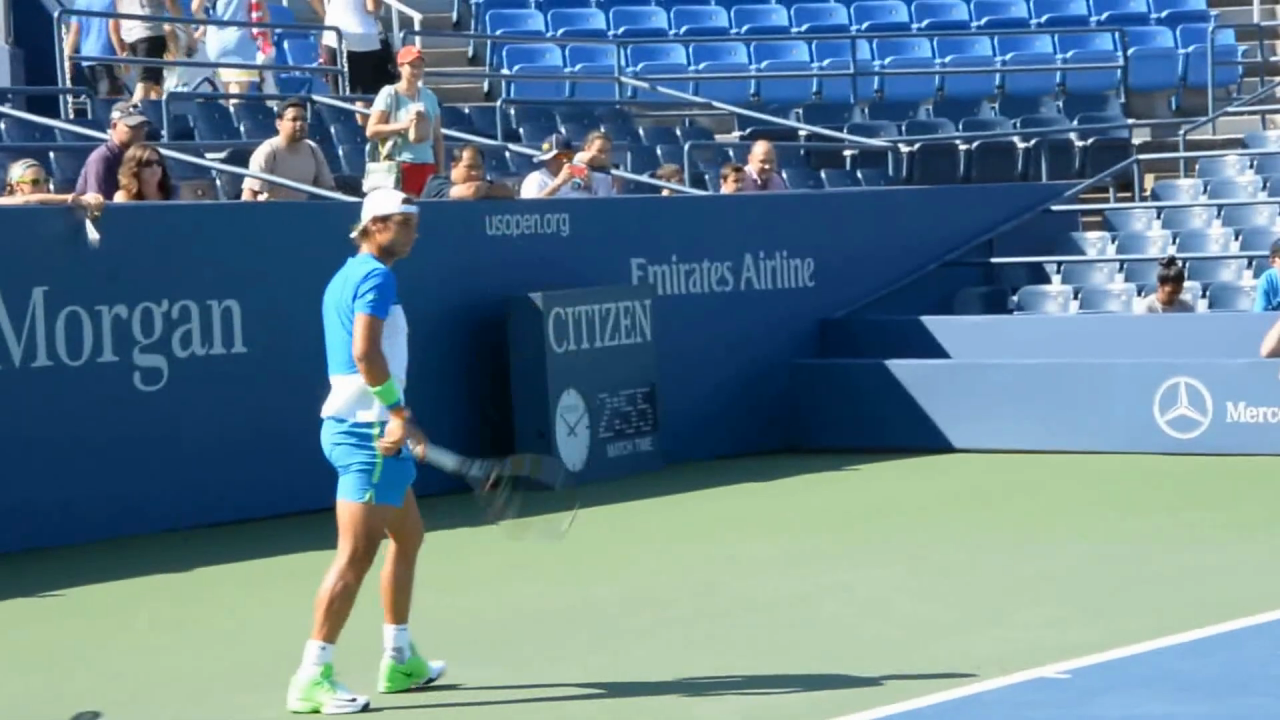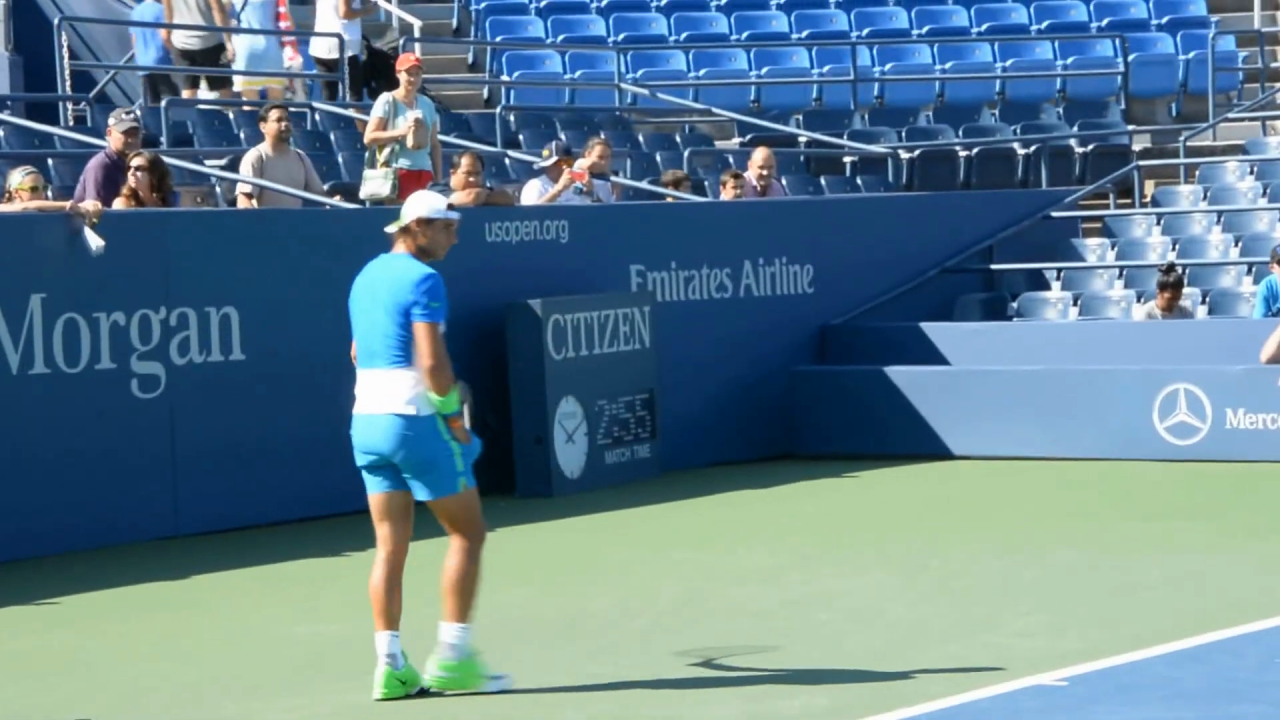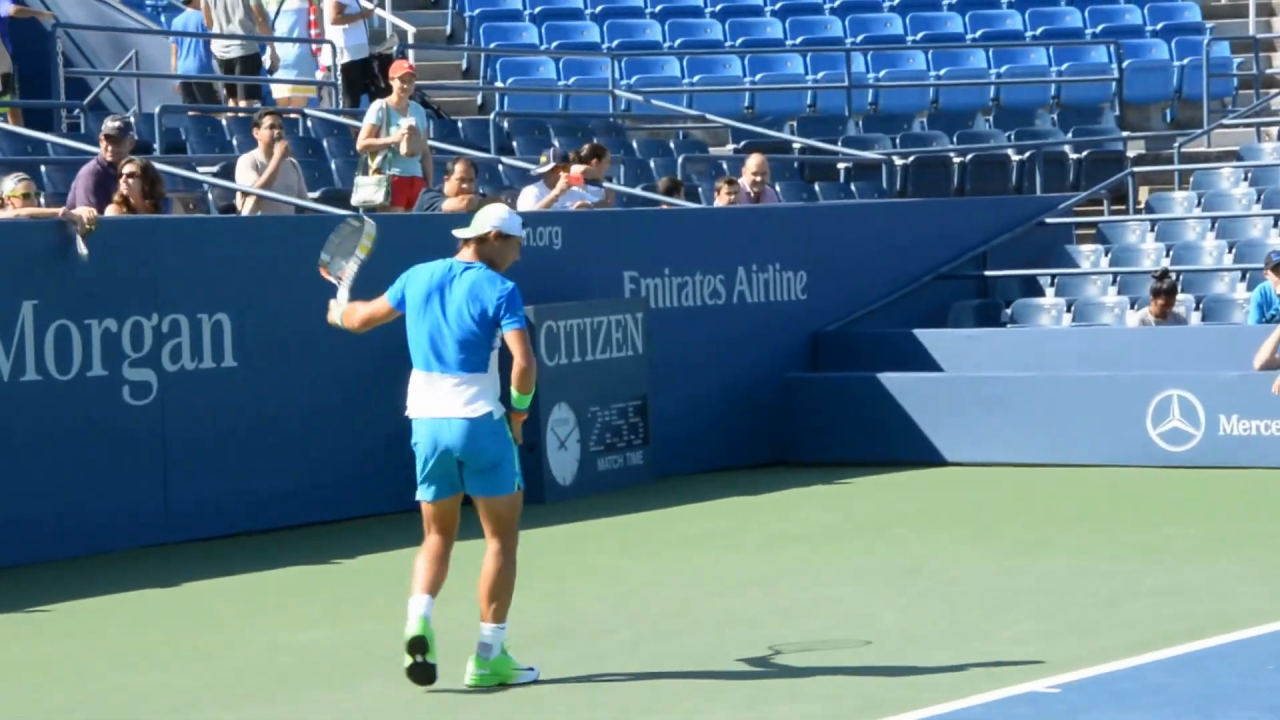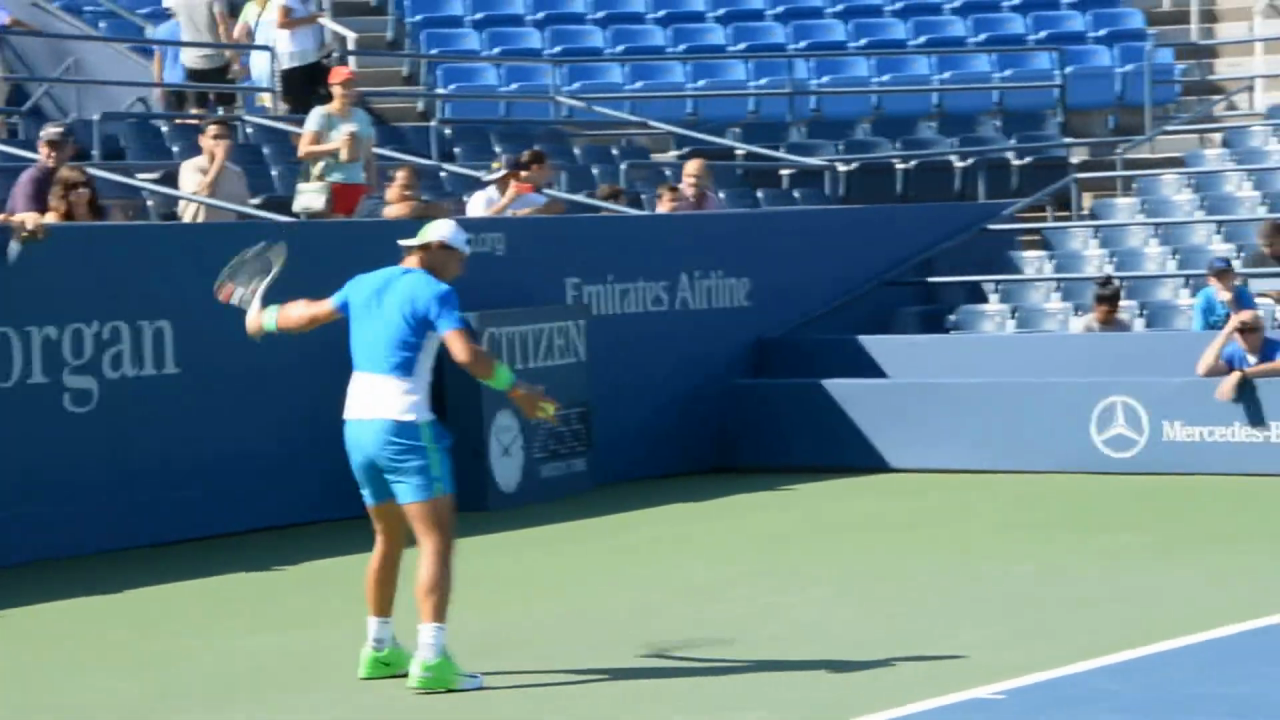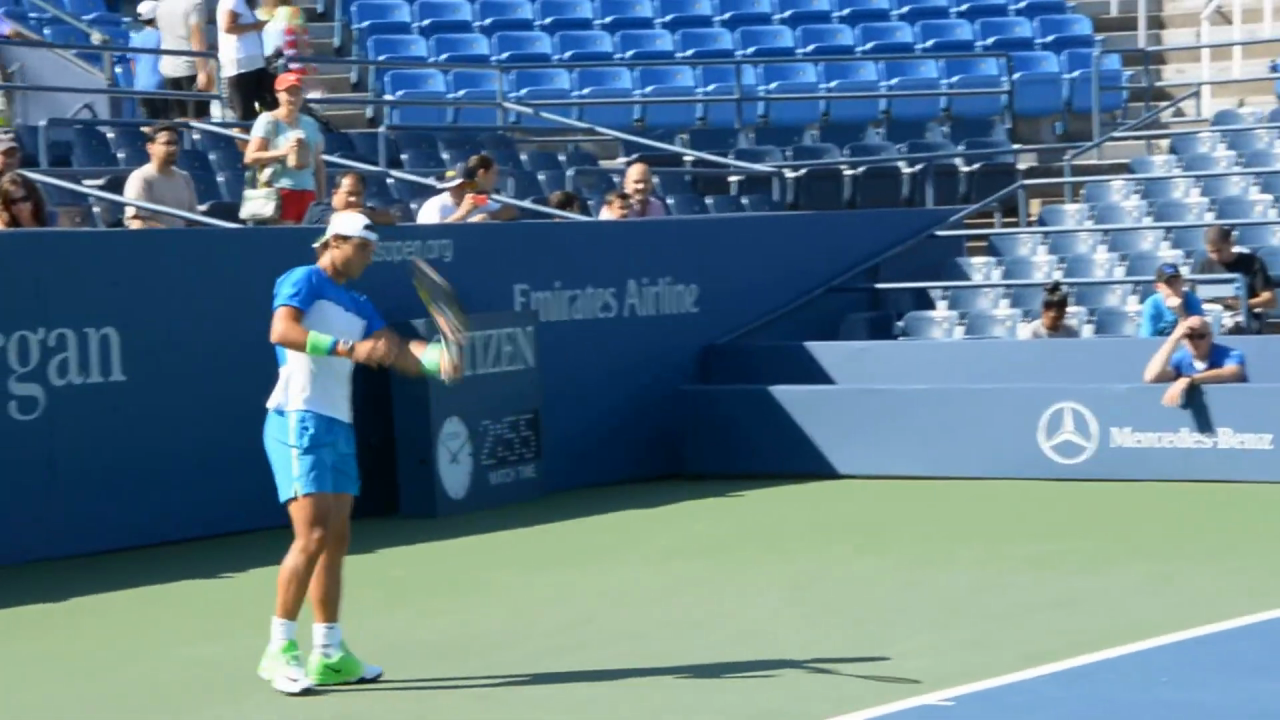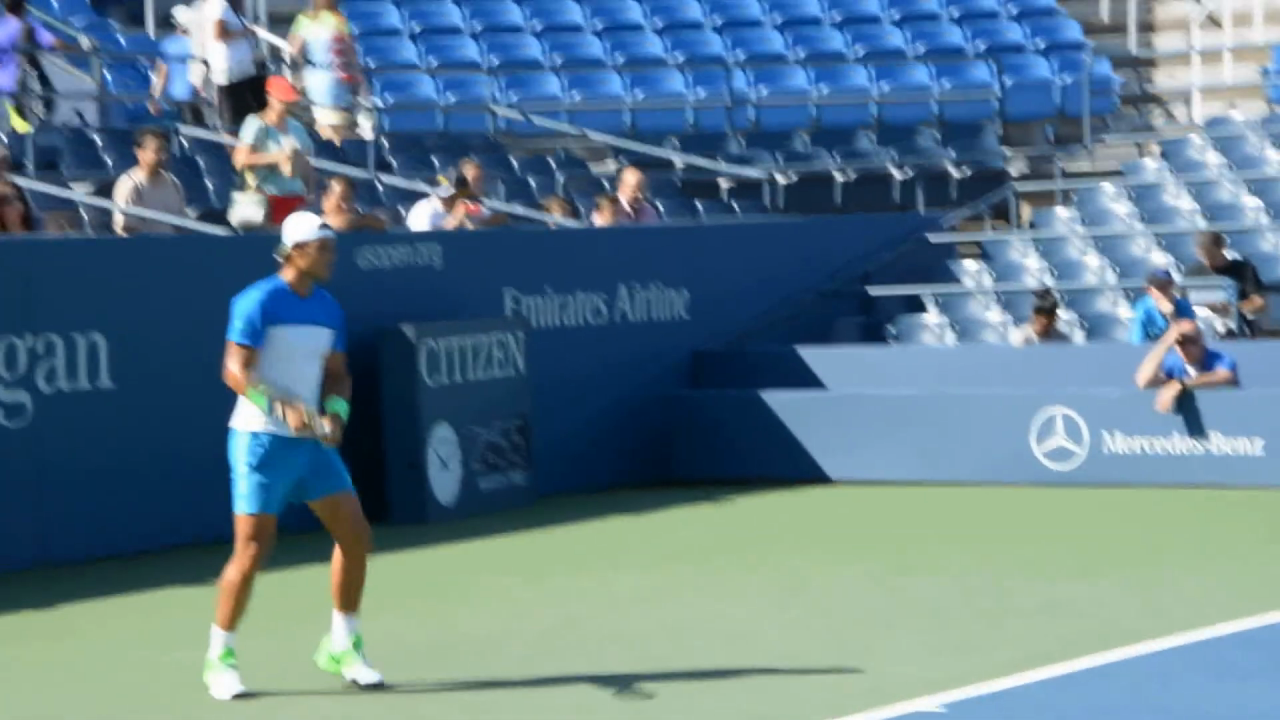
dt=0.5s
person 1, frame 1
left shoulder: (349, 276)
right shoulder: (376, 275)
right elbow: (366, 351)
left wrist: (395, 416)
right wrist: (397, 410)
left hip: (359, 426)
right hip: (366, 431)
left knee: (408, 536)
right knee: (355, 556)
left ankle: (400, 659)
person 1, frame 2
left shoulder: (367, 275)
right shoulder: (423, 279)
right elbow: (432, 362)
right wrist: (454, 415)
left hip: (366, 423)
right hip: (415, 423)
left knee: (390, 547)
right knee: (466, 537)
left ankle: (391, 667)
right ankle: (454, 659)
person 1, frame 3
left shoulder: (417, 278)
right shoulder: (500, 289)
left elbow: (360, 319)
right elbow: (524, 362)
left wrist: (337, 311)
right wrist: (519, 408)
left hip: (427, 424)
right hip: (480, 424)
left knee: (438, 539)
right knee: (501, 541)
left ankle: (418, 619)
right ankle: (489, 658)
person 1, frame 4
left shoulder: (365, 284)
right shoulder: (434, 292)
left elbow: (309, 314)
right elbow: (467, 354)
left wrist: (266, 318)
right wrist: (517, 389)
left hip: (359, 426)
right hip: (404, 428)
left knee: (389, 540)
right knee: (436, 543)
left ankle: (379, 649)
right ankle: (432, 660)
person 1, frame 5
left shoulder: (359, 304)
right shoulder: (300, 281)
left elbow: (399, 350)
right elbow: (282, 332)
left wrist: (439, 358)
right wrist: (348, 348)
left hip: (335, 428)
right hip: (298, 423)
left knee: (335, 542)
right knee: (313, 537)
left ankle: (330, 655)
right ankle: (279, 652)
person 1, frame 6
left shoulder: (328, 307)
right shoulder: (257, 300)
left elbow: (337, 375)
right elbow: (234, 372)
left wrist: (335, 414)
right wrist: (282, 407)
left hip: (311, 444)
right hip: (261, 440)
left knee: (354, 536)
right knee: (251, 553)
left ankle: (342, 646)
right ankle: (219, 658)
